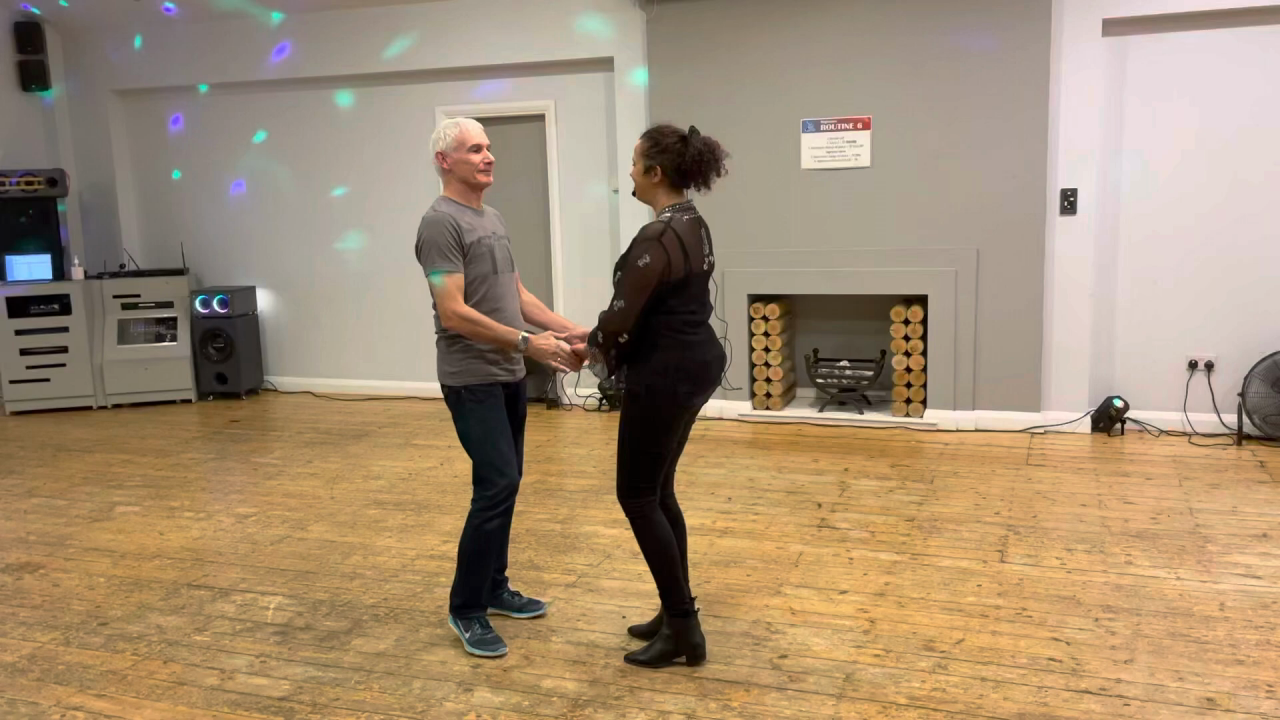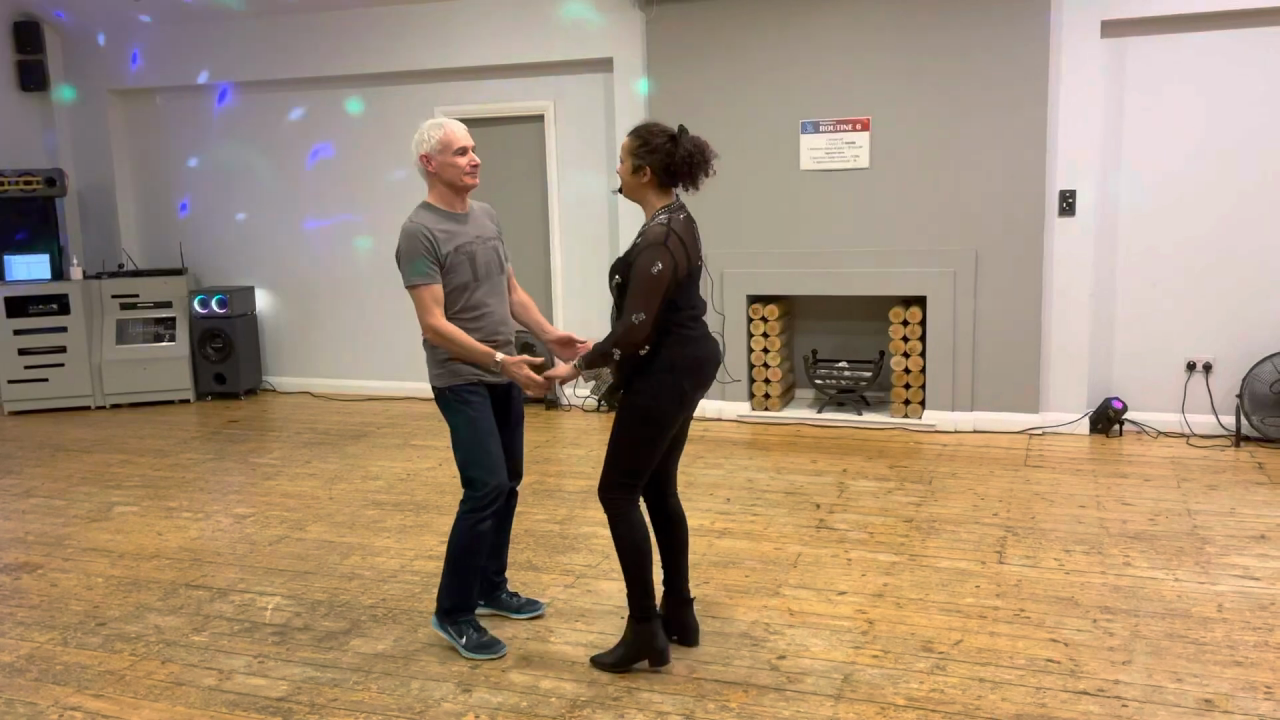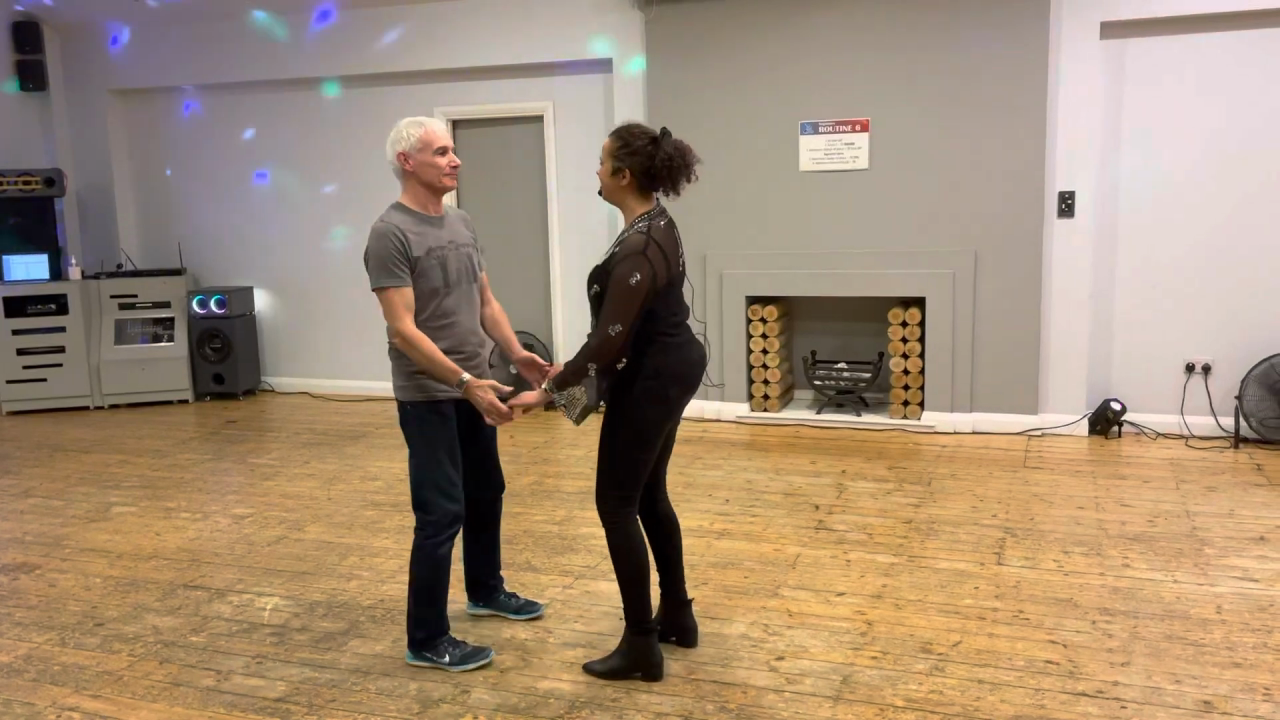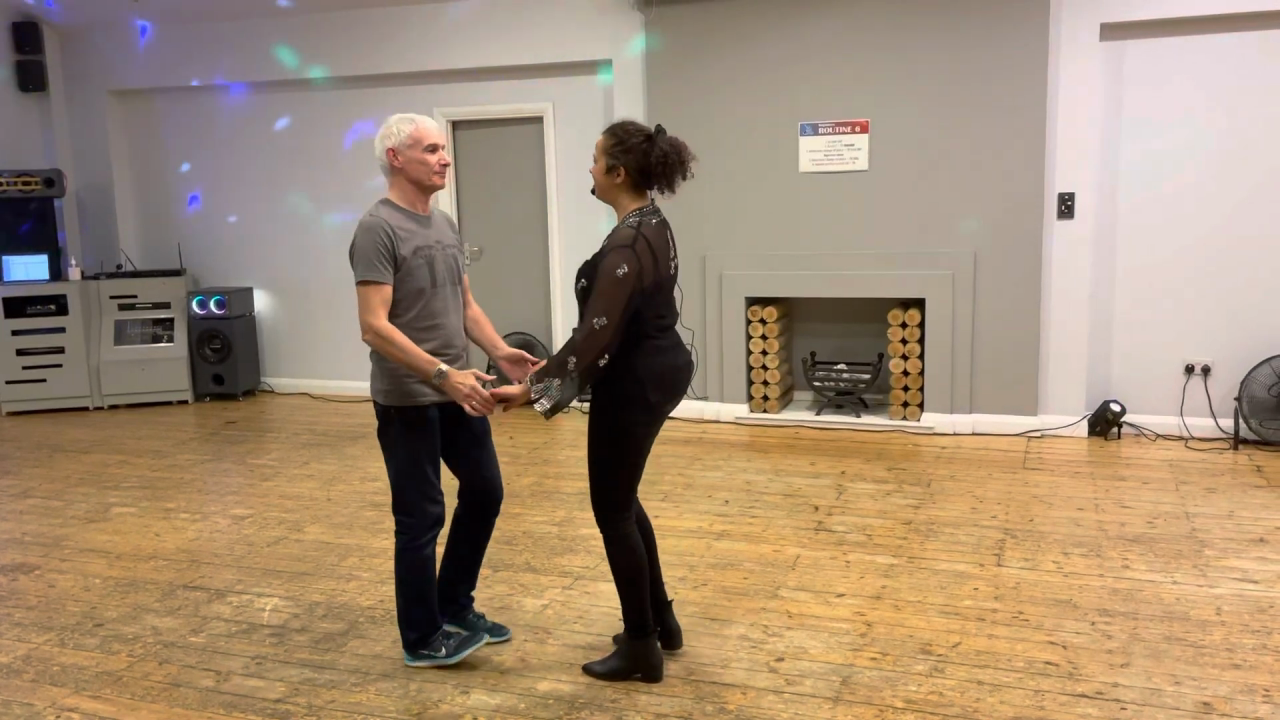
dt=0.4s
person 1, frame 1
left shoulder: (657, 236)
right shoulder: (692, 224)
left elbow: (622, 317)
left wrist: (588, 344)
right wrist: (600, 339)
left hip: (667, 375)
right hip: (696, 363)
left knee: (637, 496)
right knee: (656, 490)
left ankle: (682, 628)
right ankle: (677, 614)
person 1, frame 2
left shoulder: (657, 239)
right shoulder: (676, 219)
left elbow: (636, 330)
left wrist: (578, 367)
right wrist: (600, 349)
left hip: (667, 373)
right hip: (686, 363)
left knee: (618, 491)
right knee: (658, 488)
left ankle: (645, 632)
right ankle: (678, 613)
person 1, frame 3
left shoulder: (636, 247)
right shoulder: (657, 223)
left elbow: (610, 341)
left wrist: (548, 392)
right wrist: (571, 369)
left hip: (650, 382)
right hip: (673, 367)
left knee: (616, 505)
right knee: (649, 494)
left ankle: (640, 646)
right ankle: (676, 615)
person 1, frame 4
left shoulder: (626, 242)
right shoulder: (653, 226)
left elbow: (597, 334)
left wrist: (533, 387)
right wrist: (554, 366)
left hip: (635, 385)
right hip: (661, 371)
left knee: (612, 510)
right knee: (622, 499)
left ankle: (641, 649)
right ankle: (660, 622)
person 2, frame 1
left shoulder: (492, 218)
right shoulder: (441, 222)
right elbow: (453, 313)
left wrist: (566, 328)
right wrist: (527, 343)
left hip: (508, 372)
right hip: (472, 378)
left knee: (505, 481)
right knee: (497, 484)
left ankle: (493, 587)
right ankle: (467, 609)
person 2, frame 2
left shoulder: (486, 216)
right shoulder: (420, 233)
left elbow: (511, 290)
right elbow: (435, 325)
left wrist: (548, 333)
right wrist: (502, 362)
left hip: (504, 374)
right hip: (461, 379)
left knee: (508, 482)
right knee: (487, 487)
left ankle: (489, 589)
right ankle: (454, 614)
person 2, frame 3
left shoulder: (461, 222)
right shoulder: (391, 233)
left elbow: (485, 301)
right elbow: (403, 330)
left wrist: (515, 352)
right wrist: (466, 383)
left hip: (472, 386)
right hip: (427, 393)
left knee: (485, 489)
right knee: (441, 510)
left ankle: (485, 590)
right ankle: (427, 640)
person 2, frame 4
left shoulder: (445, 225)
right shoulder: (378, 229)
right elbow: (374, 326)
left wrist: (501, 351)
right wrist: (442, 375)
left hip: (454, 390)
right hip: (407, 398)
left knee: (485, 493)
right knee: (421, 514)
left ankle: (454, 609)
right ankle: (421, 639)
